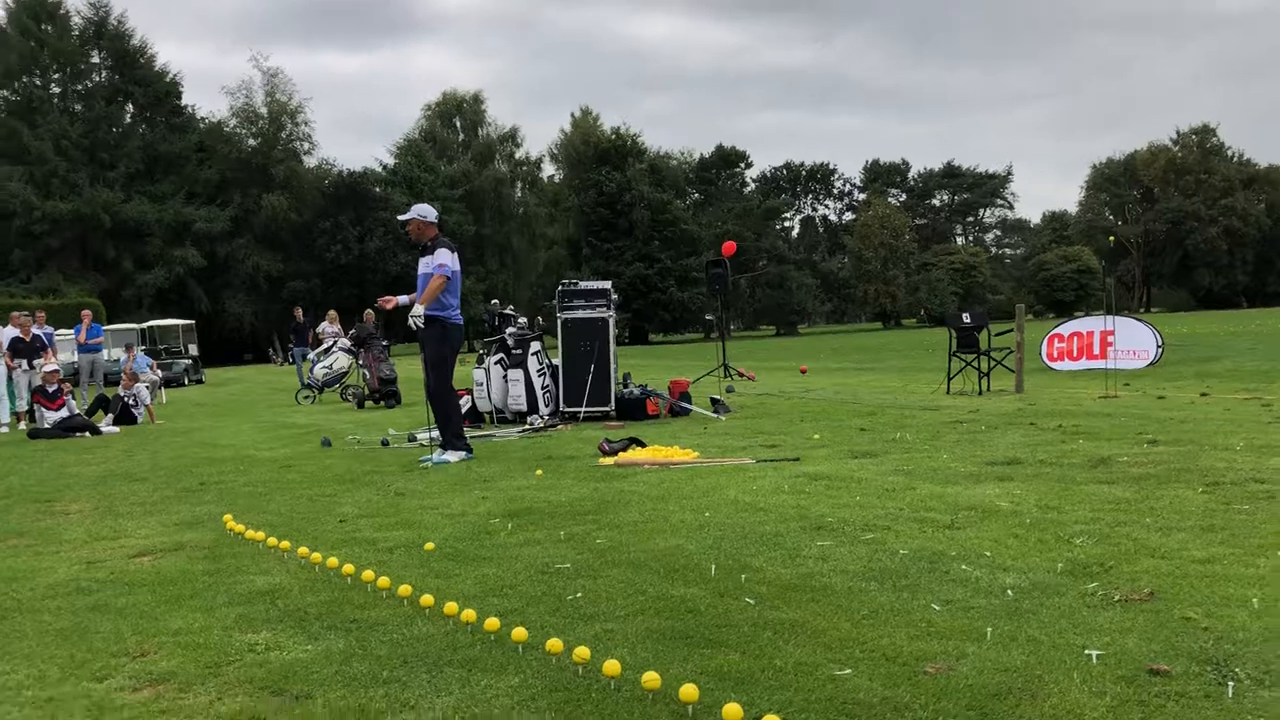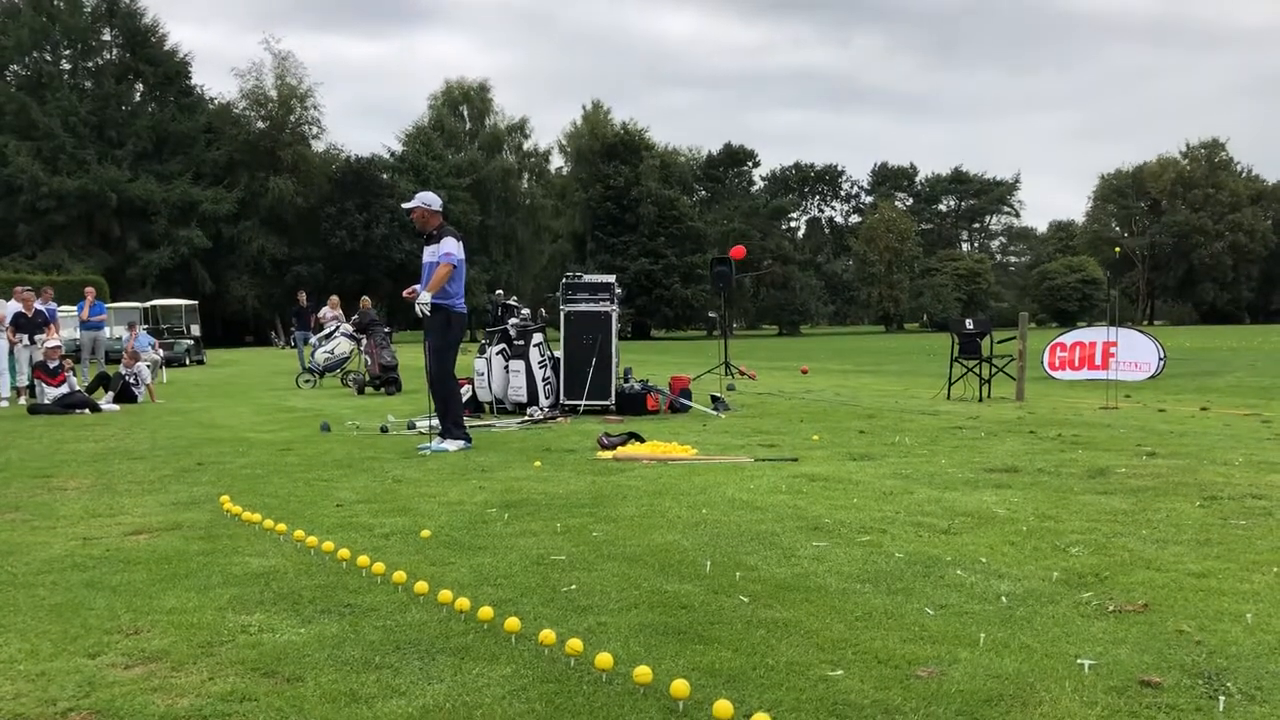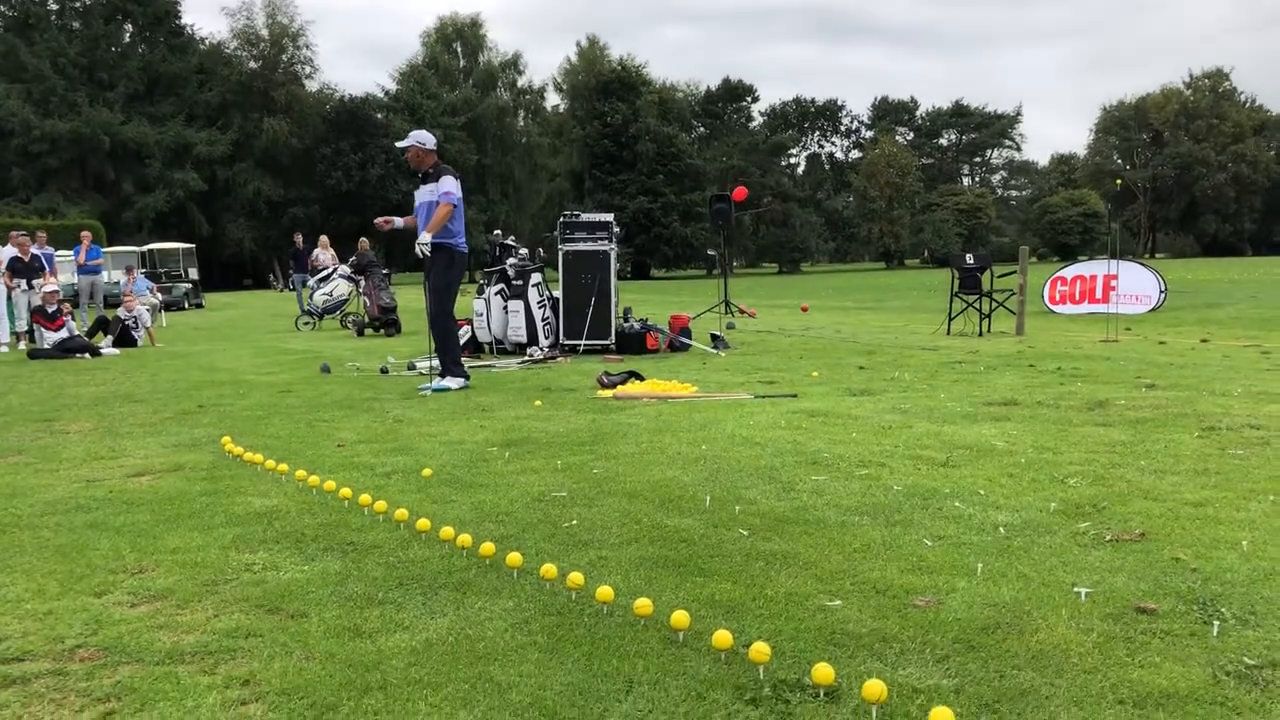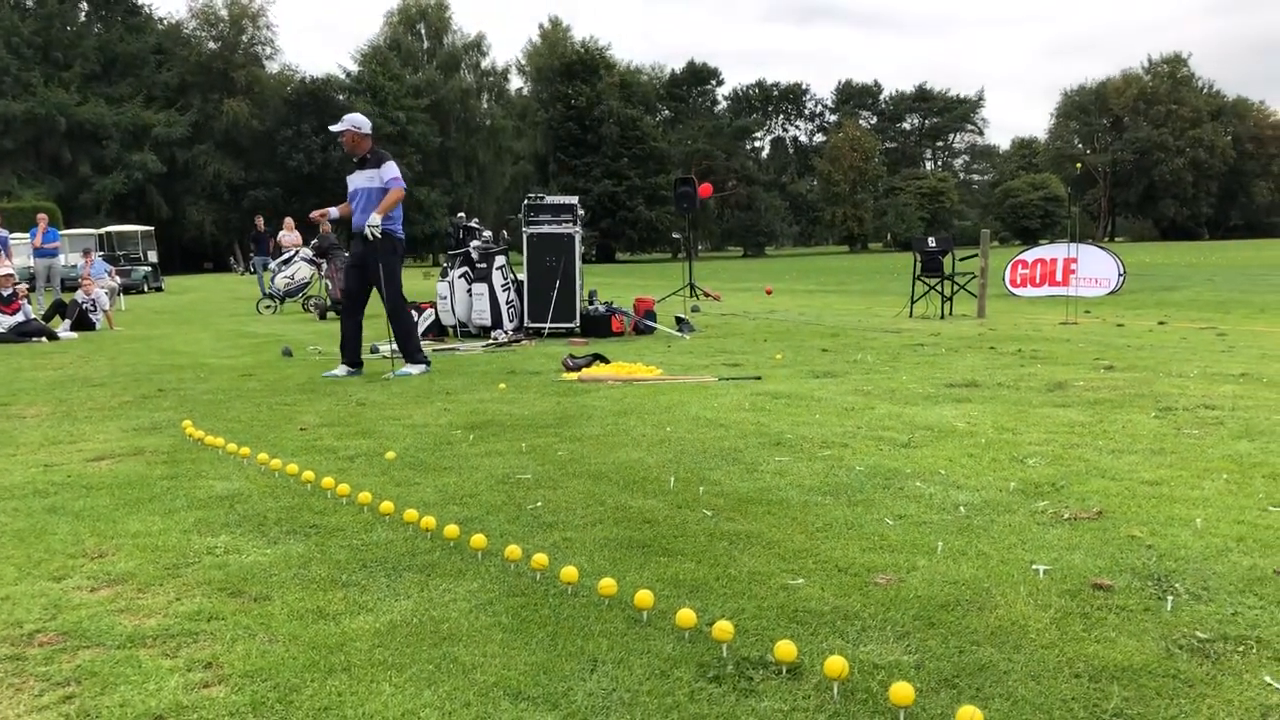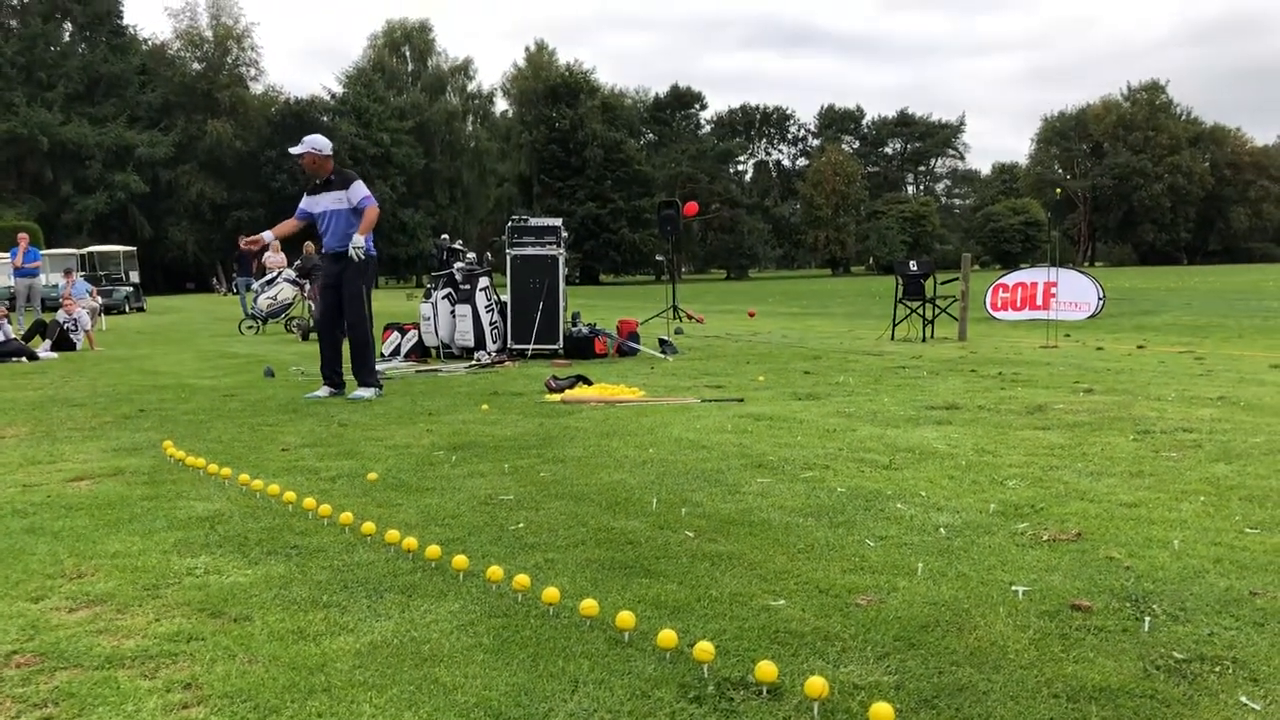
dt=1s
person 1, frame 1
left shoulder: (443, 248)
right shoulder: (425, 251)
left elbow: (440, 279)
left wrist: (419, 306)
right wrist: (400, 300)
left hip: (444, 326)
right hip: (430, 326)
left knee: (441, 387)
right knee: (434, 390)
left ankle: (459, 447)
right ankle: (448, 444)
person 1, frame 2
left shoulder: (448, 237)
right shoulder: (430, 240)
left elbow: (446, 267)
left wrist: (427, 294)
right wrist: (419, 288)
left hip: (448, 315)
right hip: (434, 314)
left knee: (443, 375)
right knee: (436, 377)
left ankle: (458, 436)
right ankle: (447, 433)
person 1, frame 3
left shoulder: (445, 176)
right shoulder: (423, 181)
left elbow: (447, 207)
left wrist: (426, 235)
right wrist: (396, 222)
left hip: (449, 253)
right hip: (433, 254)
left knee: (441, 313)
right knee: (435, 316)
left ankle: (456, 373)
right ankle: (447, 373)
person 1, frame 4
left shoulder: (383, 162)
right shoulder: (354, 169)
left elbow: (398, 191)
left wrist: (377, 215)
right wrist: (332, 212)
left hip: (385, 240)
right hip: (360, 241)
left knee: (393, 301)
right knee: (350, 302)
left ankle: (417, 360)
right ankle: (350, 363)
person 1, frame 5
left shoulder: (348, 181)
right shoulder: (313, 191)
left elbow: (372, 209)
right elbow: (296, 221)
left wrist: (359, 237)
right wrist: (265, 237)
left hip: (356, 258)
right hip: (331, 260)
left knee: (357, 322)
right knee: (326, 322)
left ankle: (369, 383)
right ankle: (332, 383)
